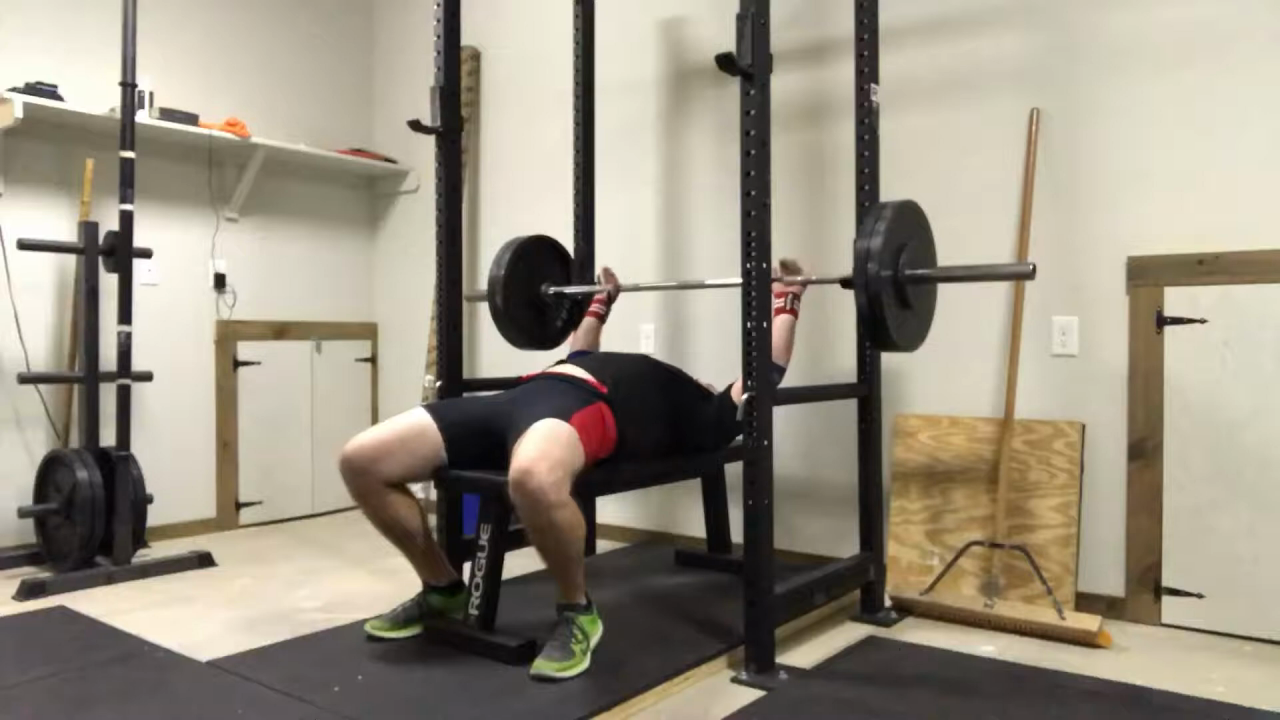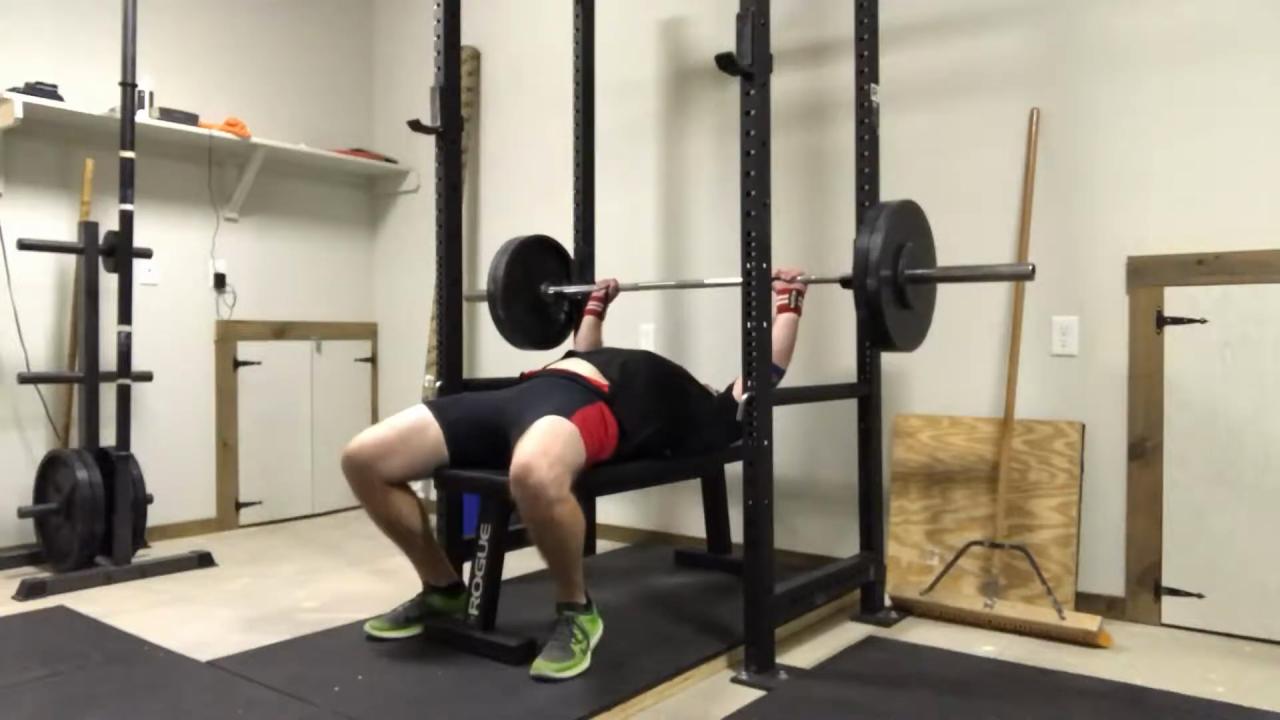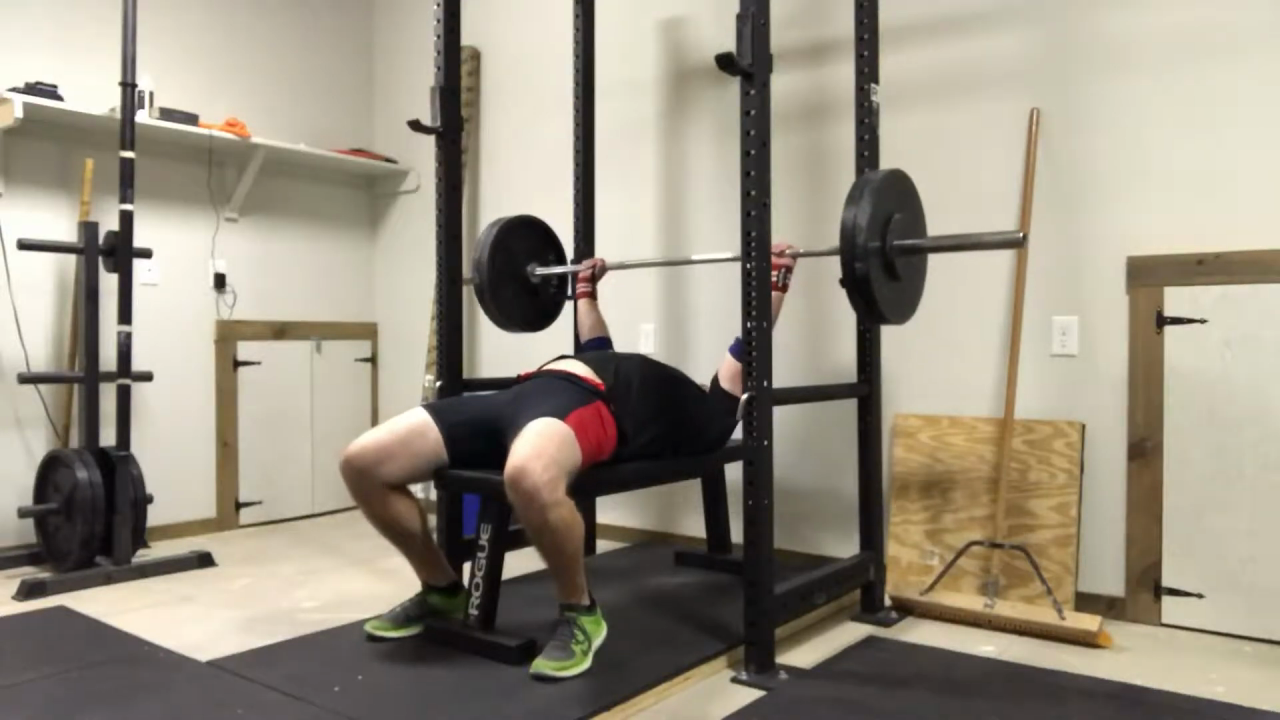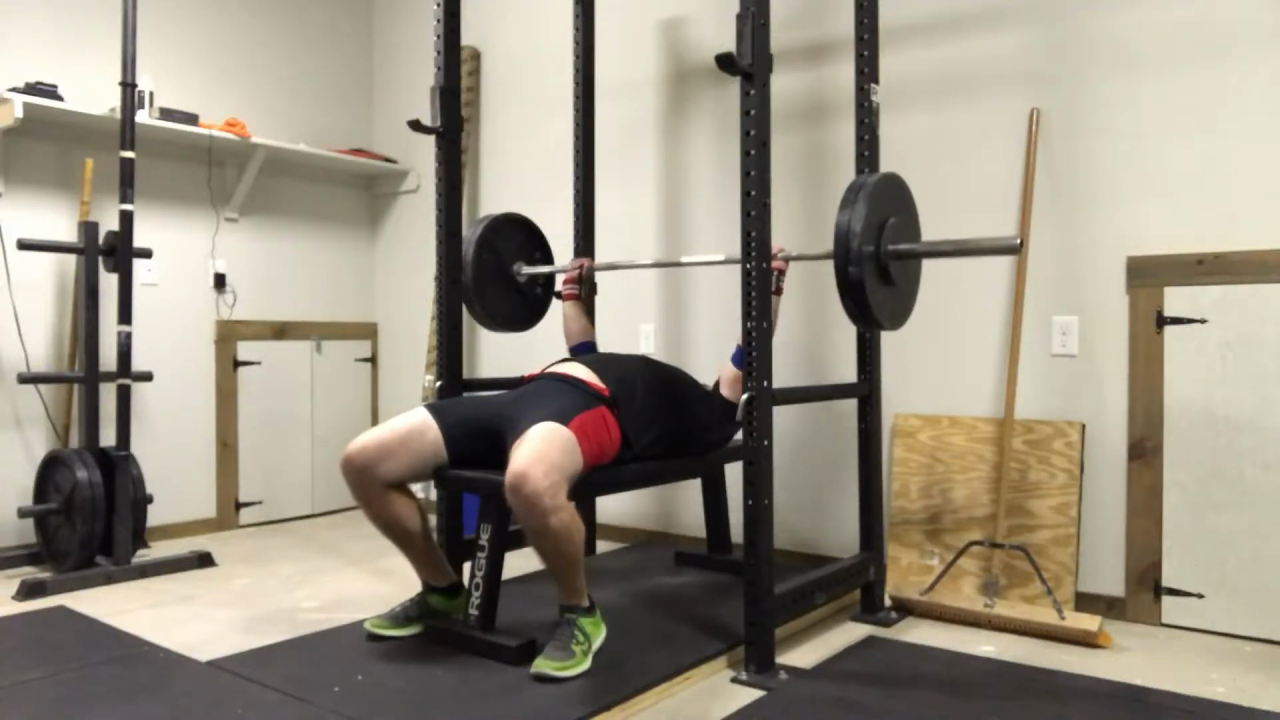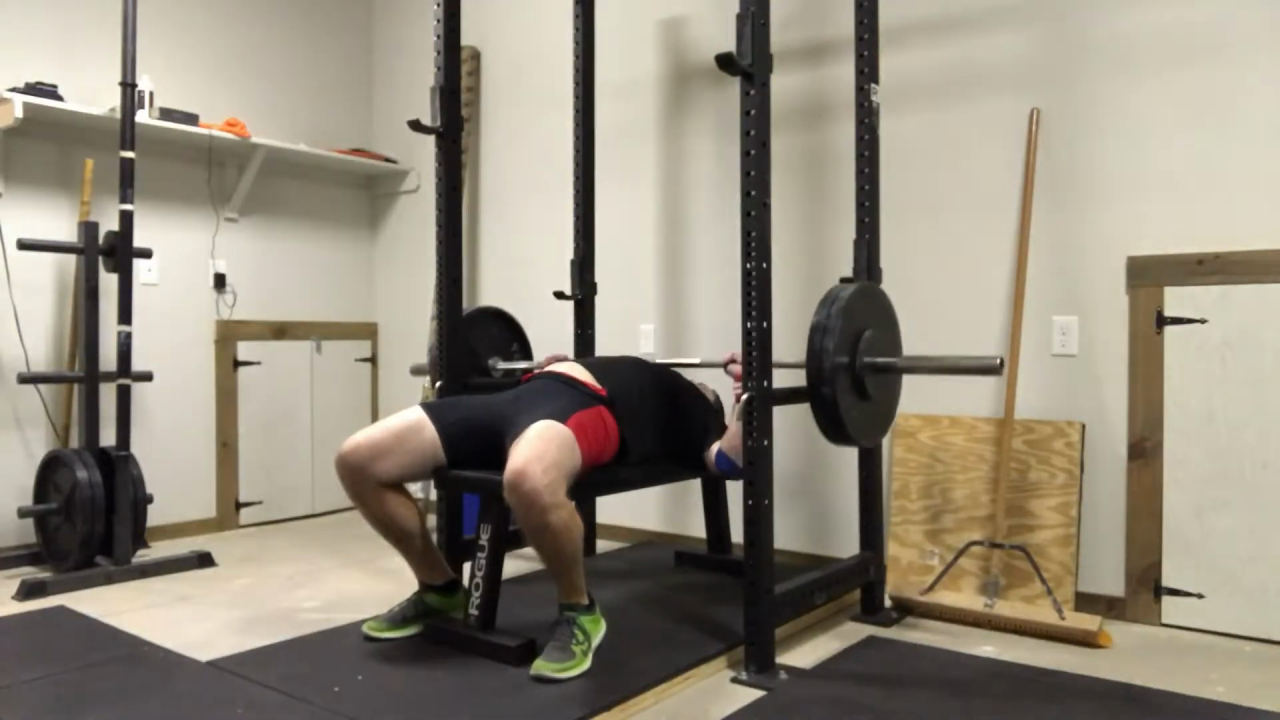
dt=1s
person 1, frame 1
left shoulder: (705, 418)
right shoulder: (648, 386)
left elbow: (766, 374)
right elbow: (579, 359)
left wrist: (785, 304)
right wrist: (600, 305)
left knee: (534, 480)
right knee: (360, 460)
left ankle: (577, 612)
right ankle: (442, 591)
person 1, frame 2
left shoulder: (708, 418)
right shoulder: (645, 385)
left elbow: (765, 373)
right elbow: (584, 359)
left wrist: (787, 304)
right wrist: (595, 307)
left knee: (535, 476)
right knee: (363, 459)
left ankle: (576, 612)
right ankle: (443, 591)
person 1, frame 3
left shoulder: (707, 418)
right shoulder: (643, 388)
left elbow: (747, 355)
right elbow: (595, 348)
left wrist: (774, 281)
right wrist: (586, 290)
left knee: (530, 478)
right knee: (361, 462)
left ankle: (580, 613)
right ankle: (442, 591)
person 1, frame 4
left shoulder: (708, 417)
right shoulder: (649, 389)
left elbow: (748, 364)
right elbow: (581, 353)
left wrist: (770, 286)
right wrist: (573, 293)
left knee: (530, 482)
right knee: (362, 460)
left ankle: (580, 614)
right ankle: (442, 593)
person 1, frame 5
left shoulder: (701, 420)
left elbow: (730, 462)
right wrist: (544, 370)
left knee: (530, 481)
right knee: (357, 459)
left ankle: (578, 613)
right ankle: (440, 591)
